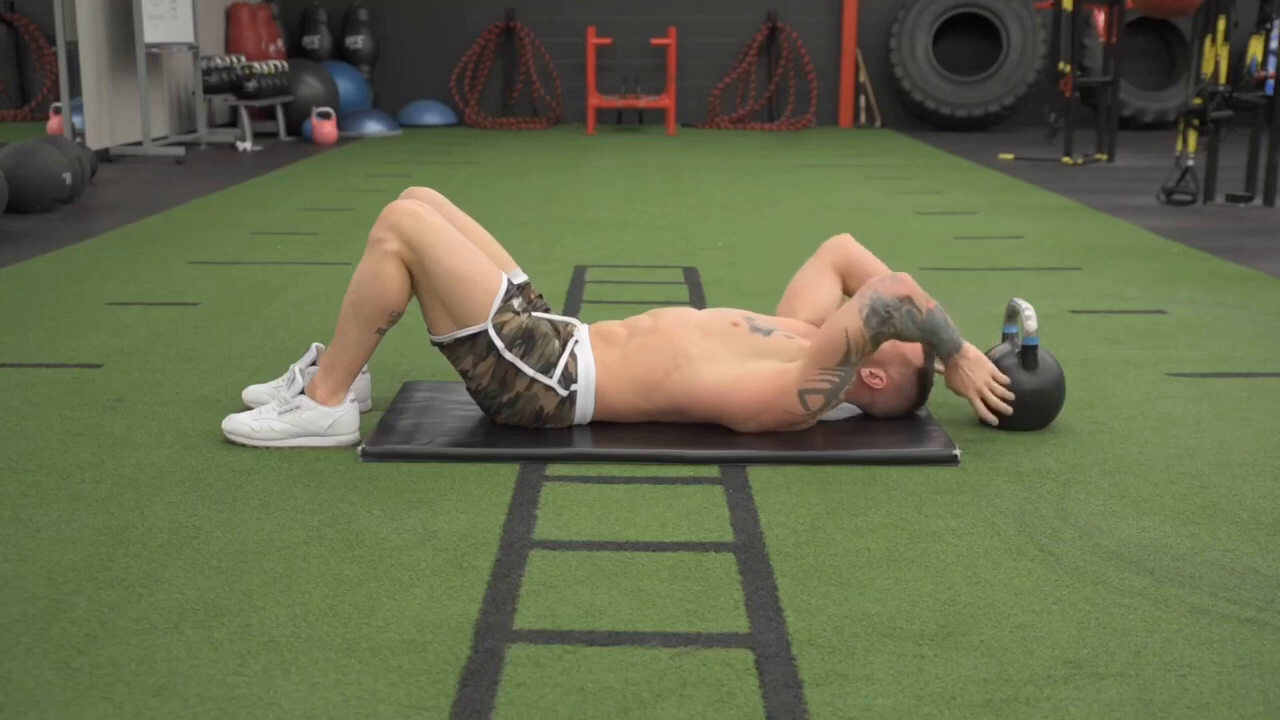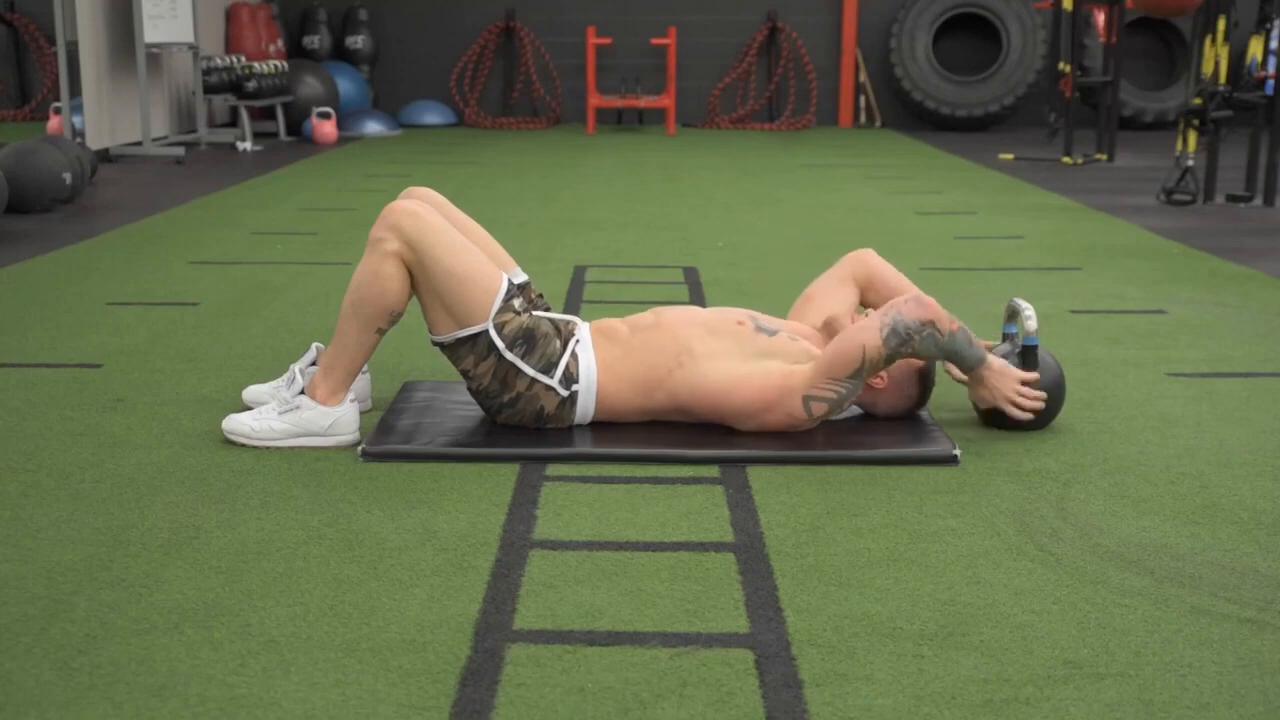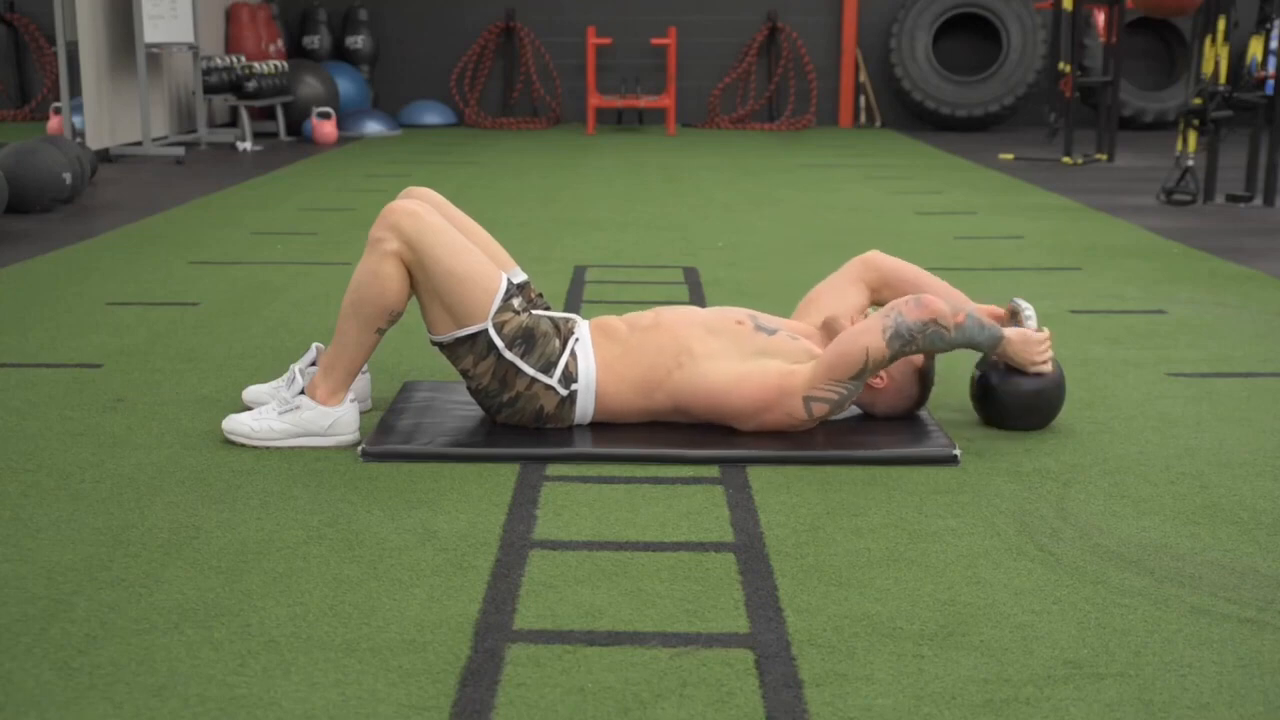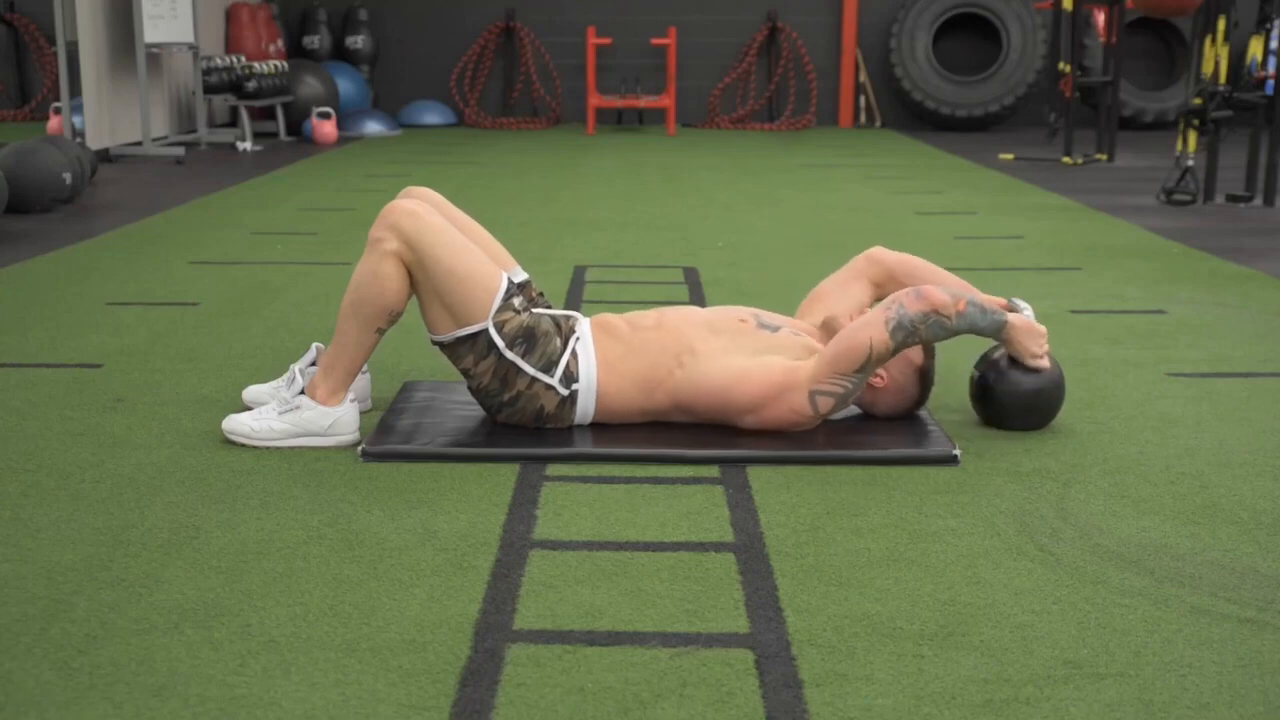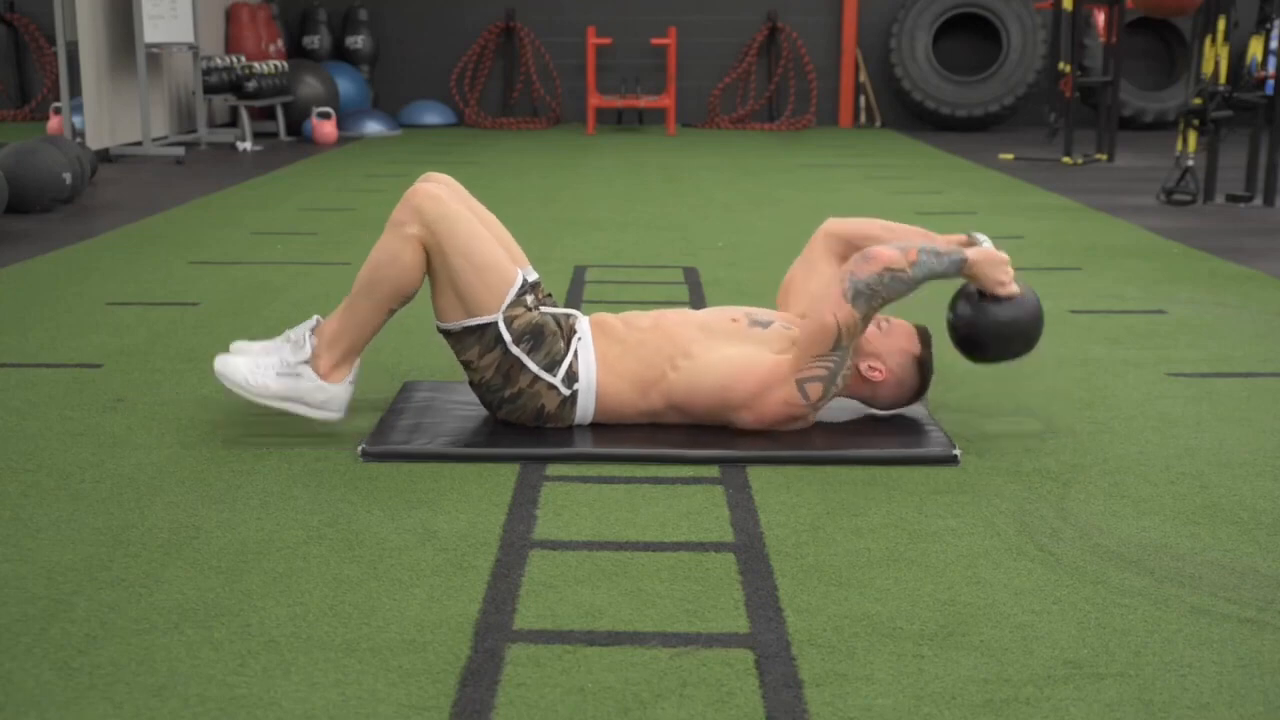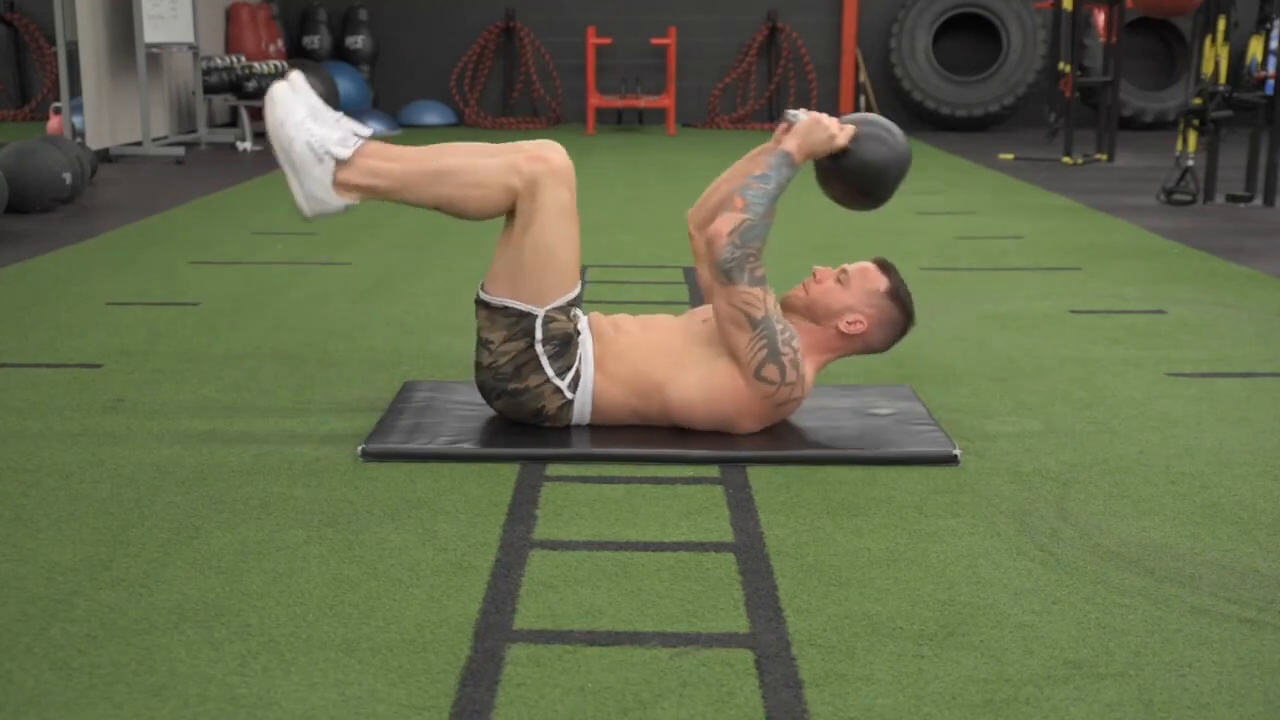
dt=0.4s
person 1, frame 1
left shoulder: (810, 392)
right shoulder: (804, 335)
left elbow: (897, 292)
right elbow: (840, 248)
left wrist: (953, 353)
right wrist: (948, 334)
left hip: (543, 384)
right hip: (555, 343)
left knee: (400, 227)
right knee: (415, 203)
left ankle: (323, 404)
right ankle: (334, 375)
person 1, frame 2
left shoulder: (813, 398)
right shoulder: (812, 340)
left elbow: (916, 313)
right elbow: (862, 263)
left wrist: (979, 367)
right wrist: (968, 346)
left hip: (544, 383)
right hip: (559, 343)
left knee: (401, 225)
right knee: (417, 202)
left ankle: (324, 406)
right ankle: (334, 375)
person 1, frame 3
left shoulder: (815, 394)
right shoulder: (808, 341)
left elbow: (921, 315)
right elbow: (871, 265)
left wrist: (1000, 341)
right wrist: (984, 311)
left hip: (543, 380)
right hip: (556, 340)
left knee: (400, 226)
right knee: (415, 204)
left ankle: (325, 403)
right ankle: (338, 374)
person 1, frame 4
left shoulder: (812, 396)
right shoulder: (814, 339)
left elbow: (924, 303)
right elbow: (878, 263)
left wrist: (1001, 324)
right wrist: (997, 304)
left hip: (543, 380)
right hip: (558, 339)
left knee: (400, 225)
right knee: (415, 203)
left ankle: (324, 404)
right ankle: (335, 373)
person 1, frame 5
left shoulder: (804, 391)
right shoulder: (800, 339)
left elbow: (873, 267)
right elbow: (837, 238)
left wrist: (967, 256)
right wrist: (955, 245)
left hip: (541, 375)
right hip: (561, 344)
left knee: (430, 198)
right knee: (433, 197)
left ankle: (322, 373)
right ankle: (321, 350)
person 1, frame 6
left shoulder: (782, 374)
right shoulder: (767, 342)
left elbow: (723, 248)
right elbow: (710, 224)
left wrist: (793, 155)
right wrist: (789, 146)
left hip: (539, 381)
right hip: (549, 358)
left knee: (547, 164)
right knee: (539, 168)
left ankle: (338, 172)
right ankle: (348, 156)
